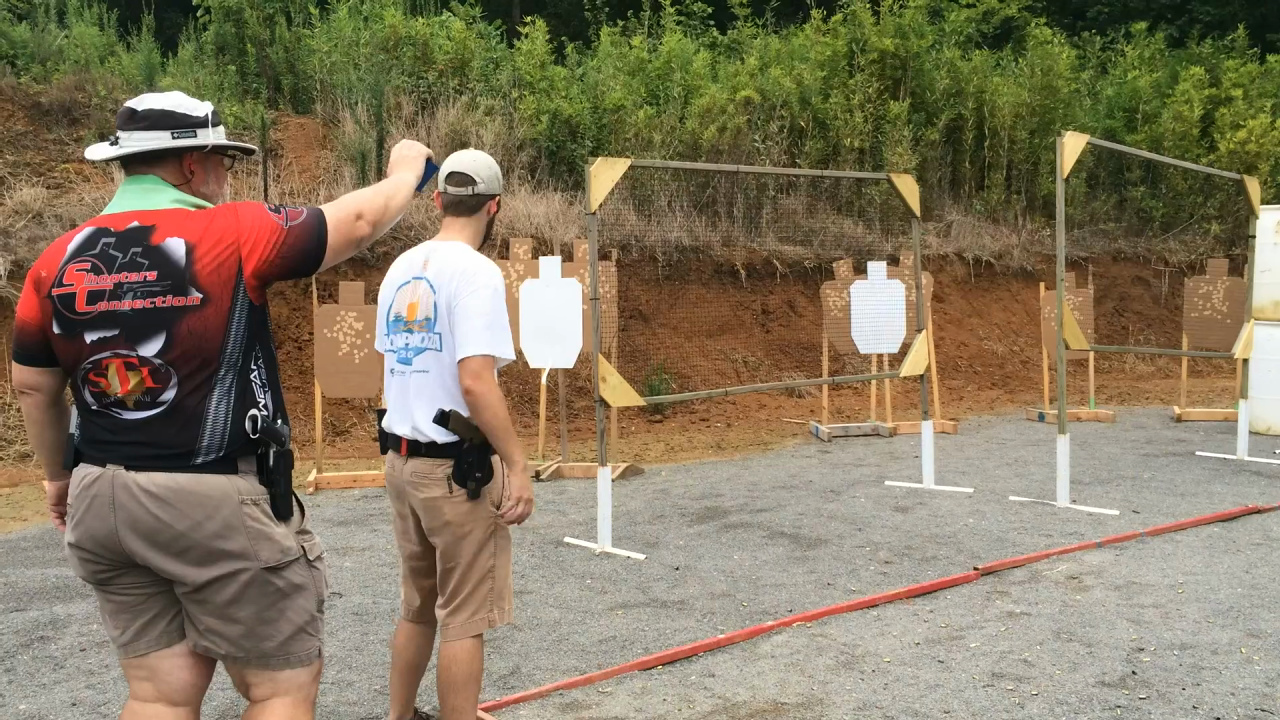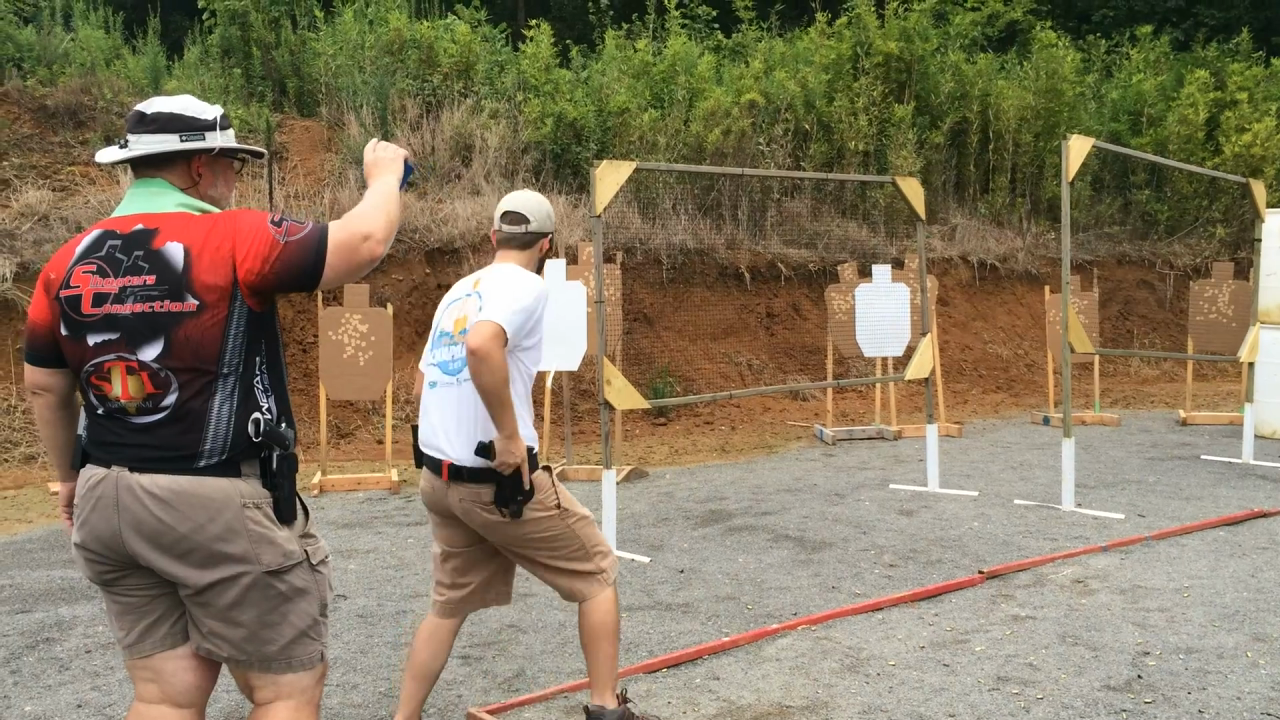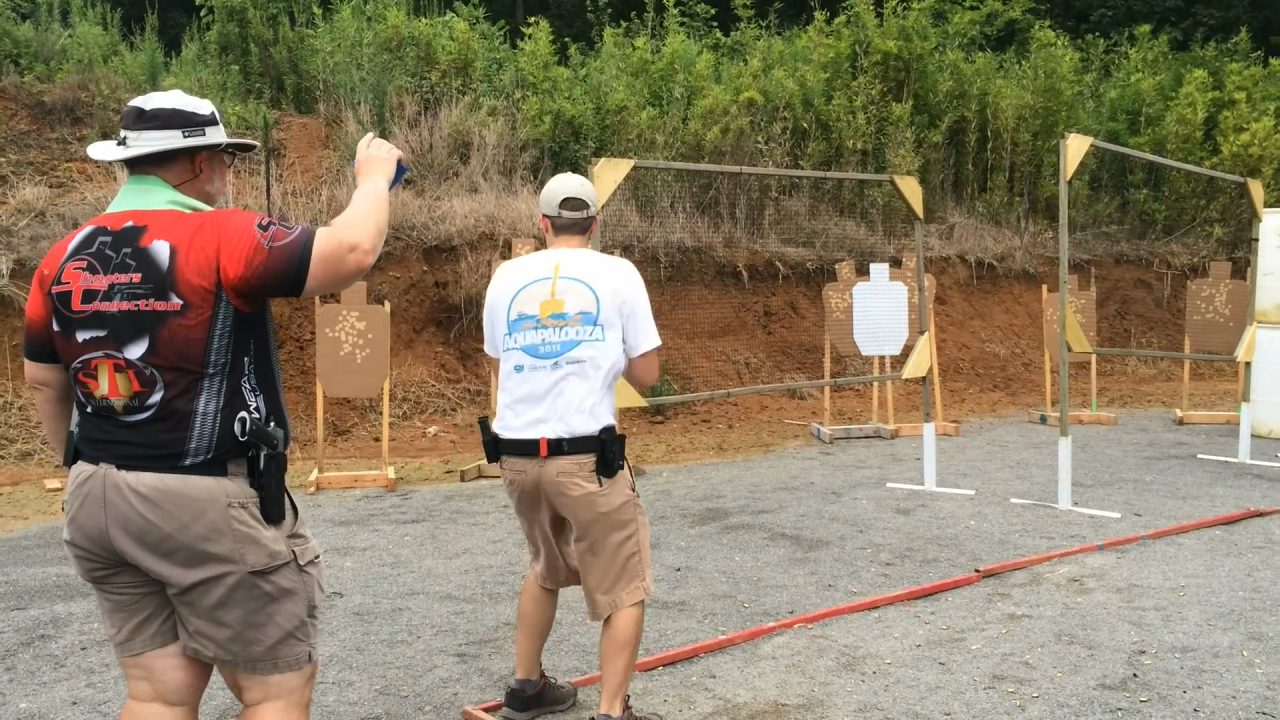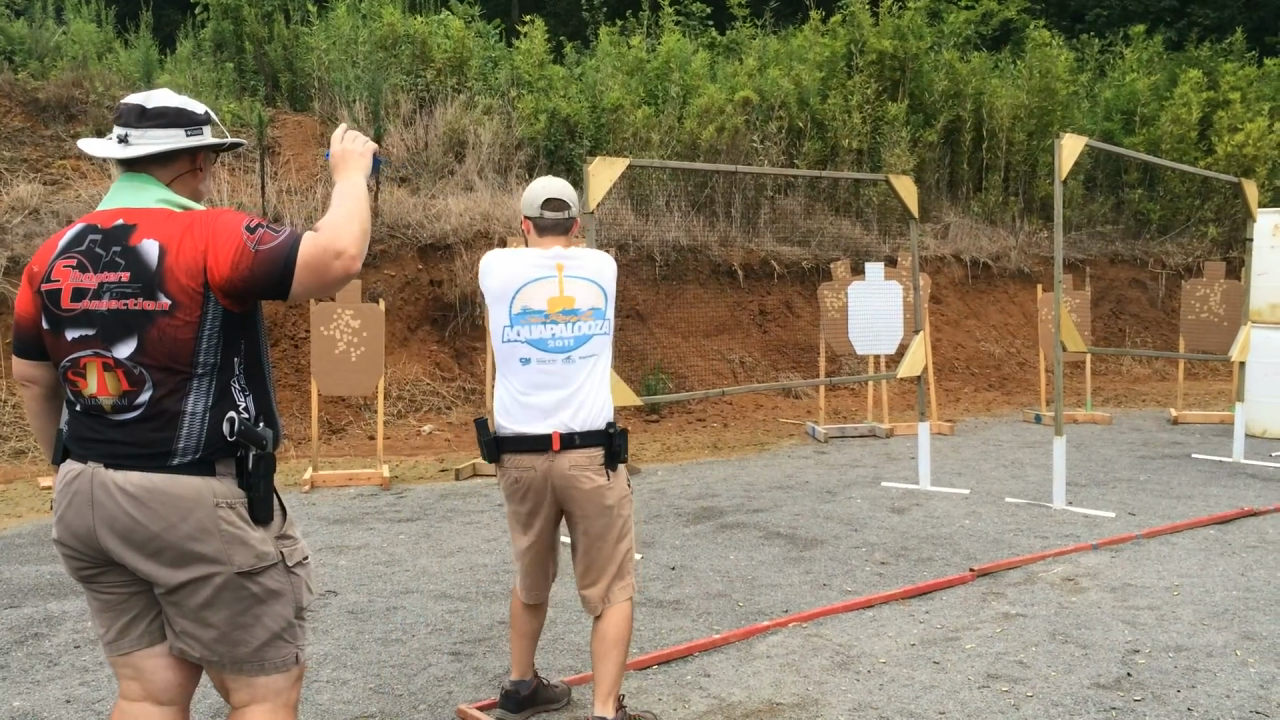
dt=0.4s
person 1, frame 1
left shoulder: (58, 260)
right shoulder: (233, 235)
left elbow: (32, 387)
right elbow: (357, 220)
left wrist: (60, 476)
right wrist: (406, 172)
left hip: (102, 500)
right hip: (215, 500)
person 1, frame 2
left shoulder: (69, 262)
right shoulder: (234, 241)
left elbow: (44, 388)
right elbow: (365, 242)
left wrist: (71, 476)
right wrist: (385, 176)
left hip: (110, 502)
right hip: (220, 503)
person 1, frame 3
left shoulder: (63, 257)
right shoulder: (222, 239)
left elbow: (44, 380)
right elbow: (351, 252)
right wrist: (374, 177)
left hip: (99, 500)
right hip: (208, 501)
person 1, frame 4
left shoulder: (53, 254)
right shoulder: (211, 238)
left elbow: (32, 380)
right elbow: (338, 257)
right wrist: (351, 173)
left hip: (87, 501)
right hip: (196, 501)
person 2, frame 1
left shoulder: (401, 268)
right shoulder: (477, 271)
right elbow: (476, 380)
right wrist: (517, 465)
left hip: (402, 459)
right hip: (456, 466)
left knee: (418, 608)
right knee: (464, 620)
person 2, frame 2
left shoulder: (457, 291)
right shoulder: (526, 287)
left elbow: (422, 385)
right elbow: (482, 345)
right wrist: (510, 435)
left hip: (439, 476)
right hip: (499, 480)
left knee: (449, 604)
right knee: (596, 576)
person 2, frame 3
left shoulder: (506, 275)
right shoulder: (616, 273)
right elbow: (646, 374)
left hip: (517, 457)
right hip: (585, 458)
left knee: (549, 569)
right knee: (626, 589)
person 2, frame 4
left shoulder: (496, 266)
right shoulder: (603, 267)
left hip: (520, 455)
right hip: (590, 453)
left knee: (531, 580)
right knee: (612, 588)
